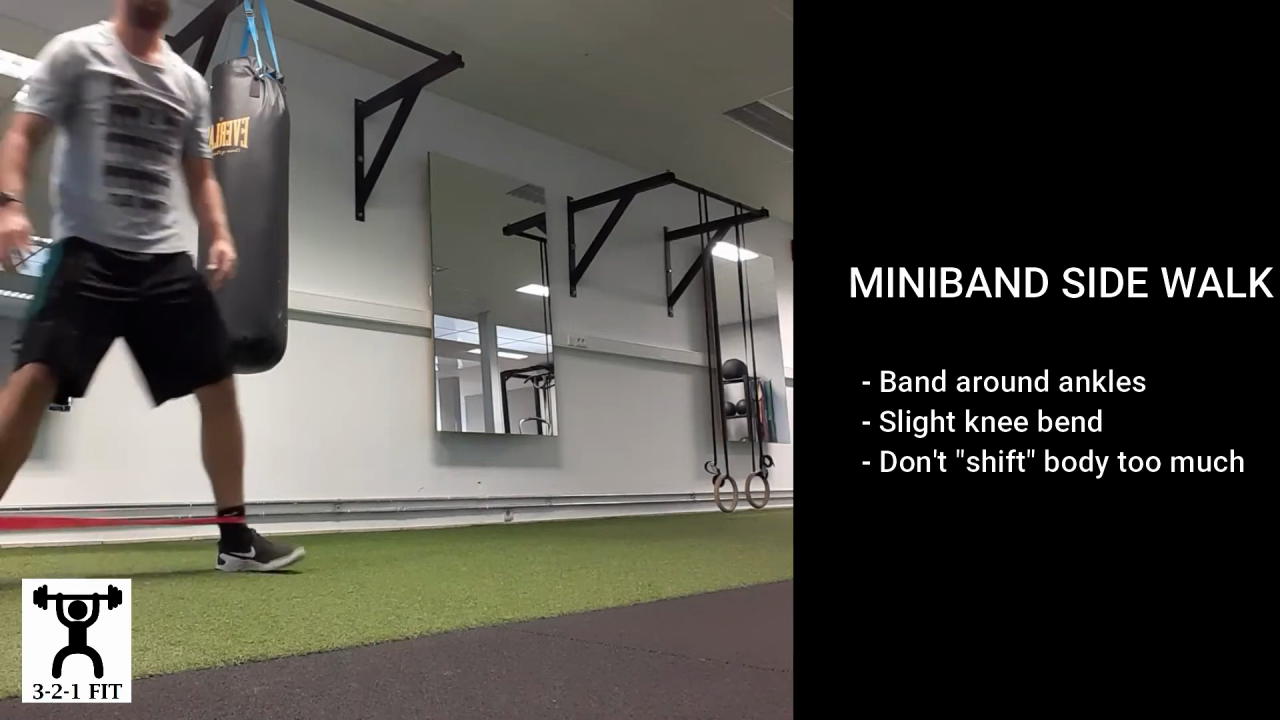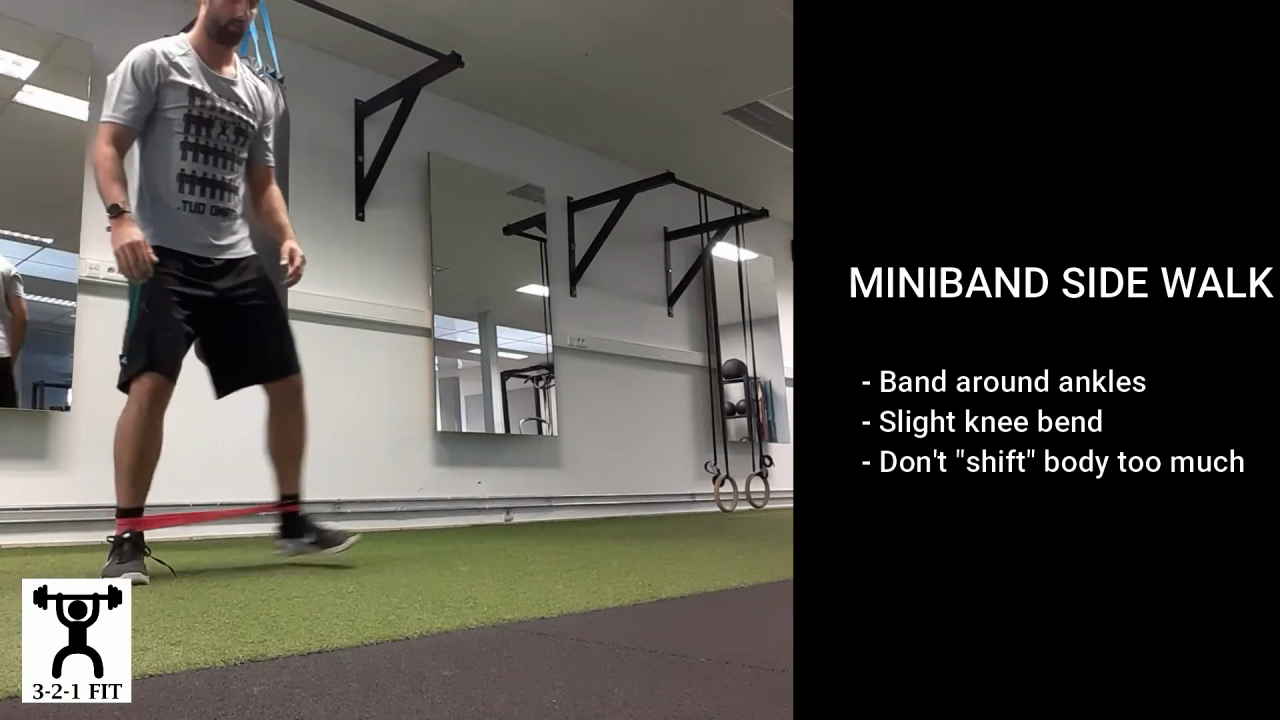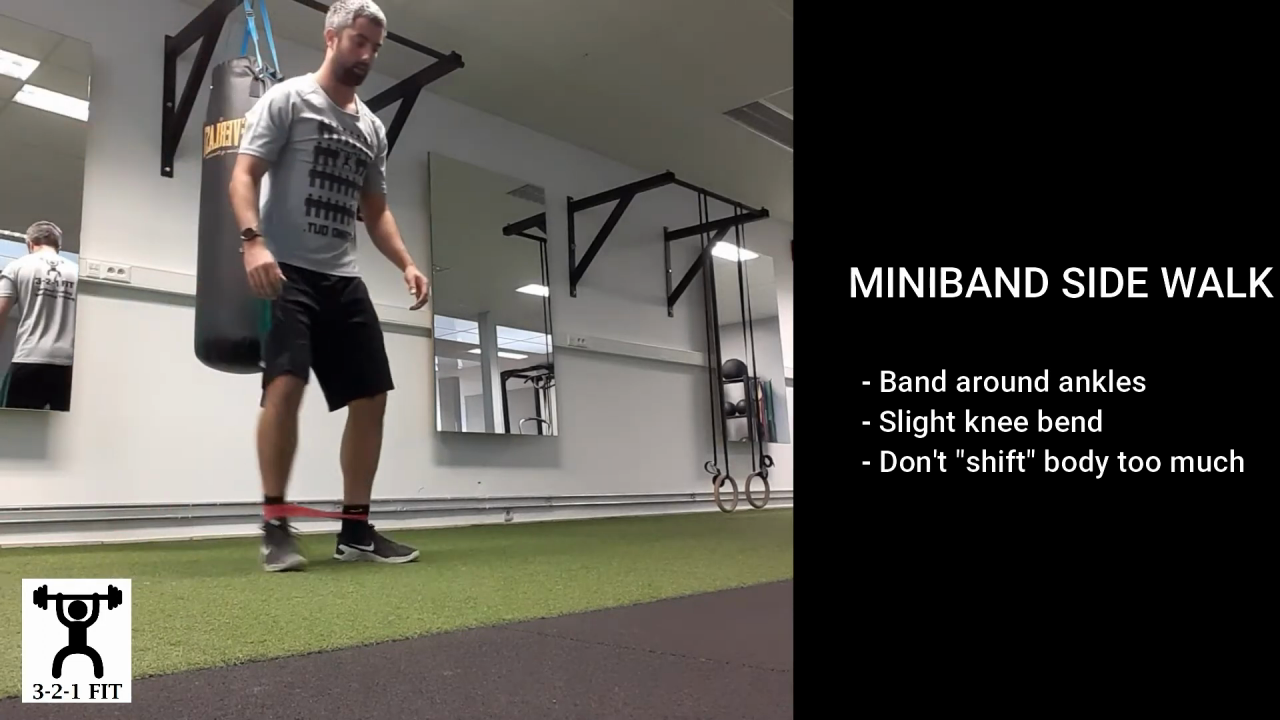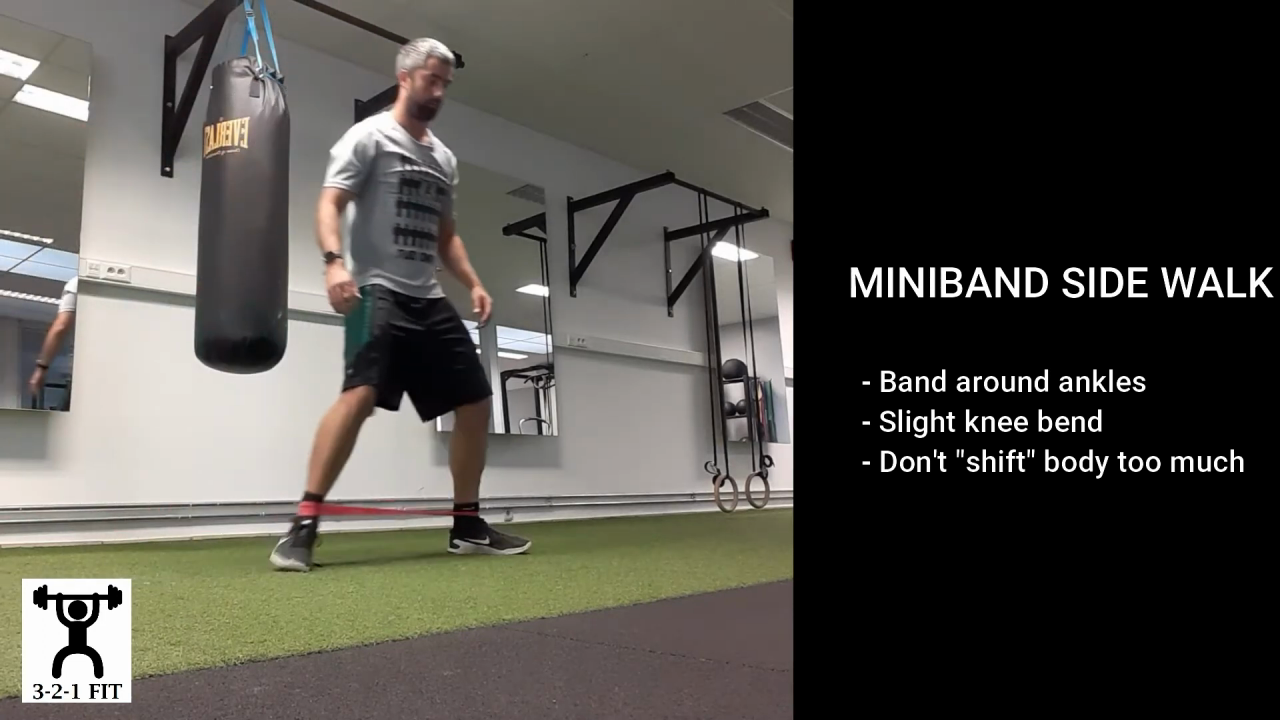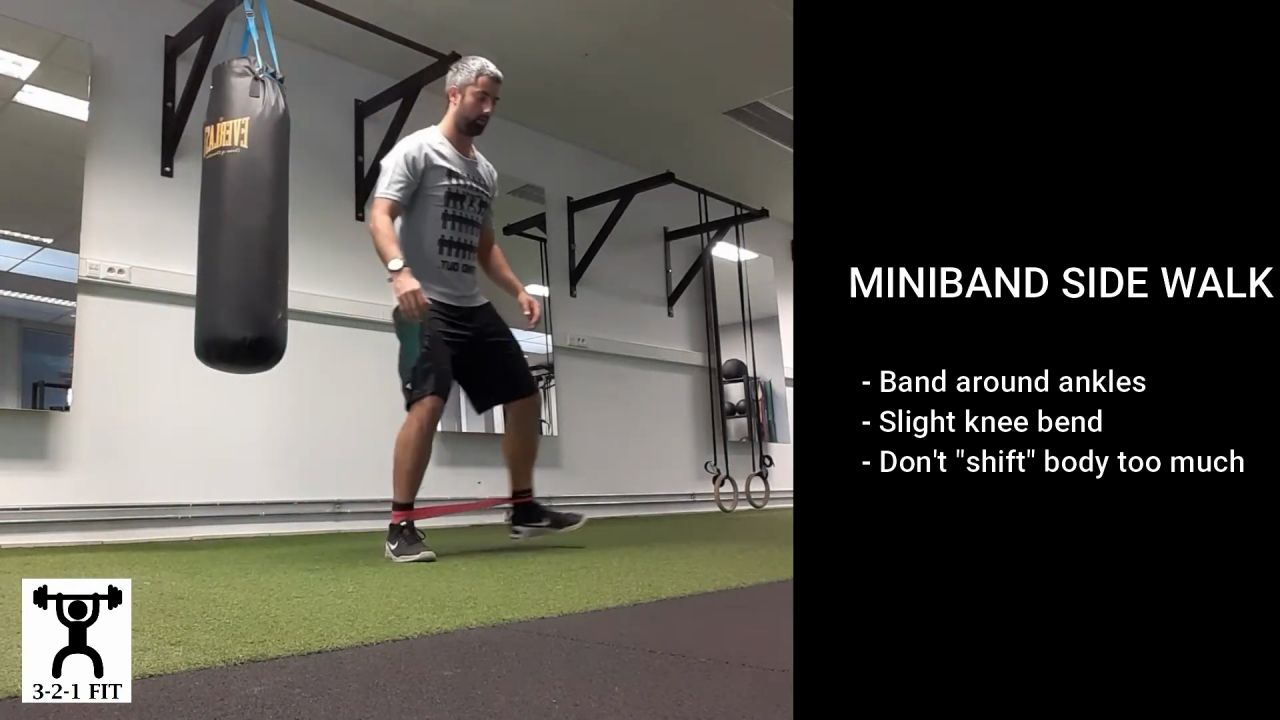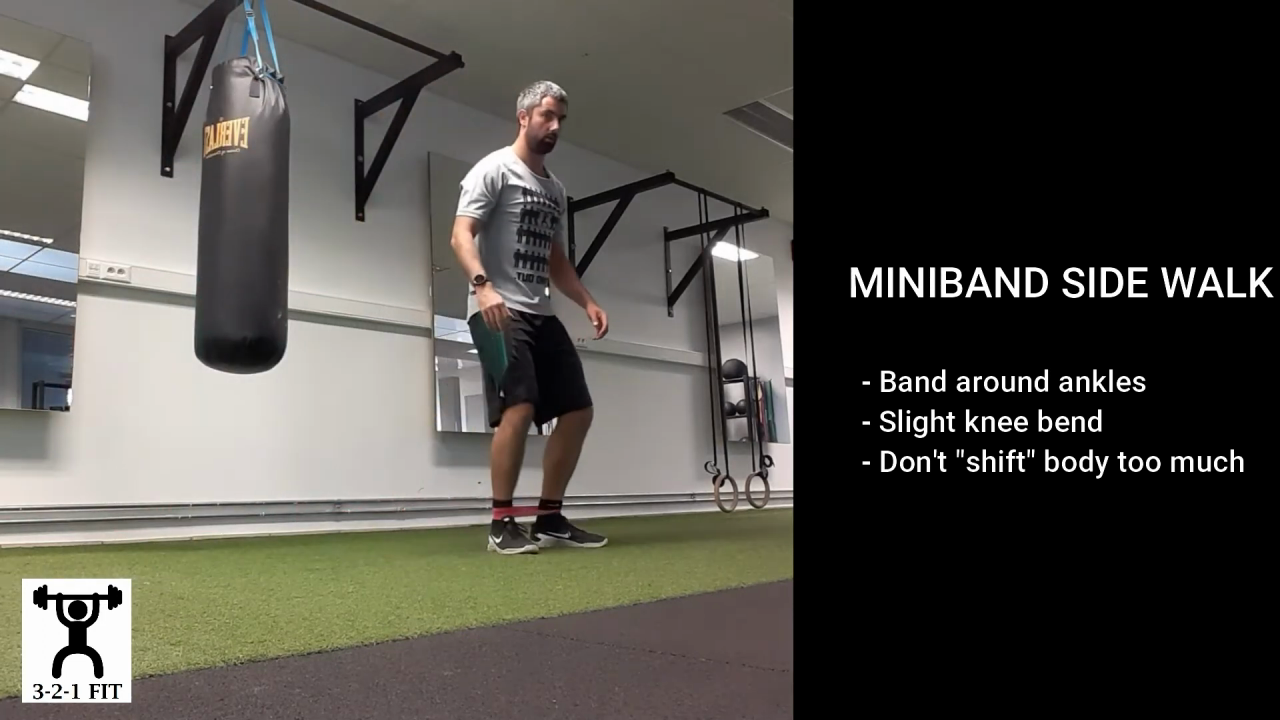
dt=0.7s
person 1, frame 1
left shoulder: (189, 82)
right shoulder: (78, 51)
left elbow: (200, 175)
left wrist: (220, 236)
left hip: (166, 259)
right hip: (91, 249)
left knee: (219, 389)
left ankle: (235, 536)
person 1, frame 2
left shoulder: (258, 94)
right shoulder: (154, 61)
right elbow: (108, 146)
left wrist: (286, 237)
right wrist: (122, 217)
left hip: (237, 260)
right hip: (169, 255)
left knee: (287, 380)
right knee: (151, 385)
left ankle: (294, 523)
right ankle: (127, 540)
person 1, frame 3
left shoulder: (371, 128)
right shoulder: (287, 99)
right elbow: (244, 175)
left wrist: (406, 264)
right wrist: (253, 240)
left hip: (344, 279)
right hip: (288, 271)
left knee: (371, 398)
right knee: (284, 384)
left ankle: (356, 528)
right ankle: (274, 524)
person 1, frame 4
left shoulder: (444, 158)
right shoulder: (370, 136)
right elbow: (330, 204)
left wrist: (473, 283)
right wrist: (336, 261)
left hip: (429, 299)
right hip: (378, 291)
left knee: (475, 403)
right knee: (361, 392)
left ankle: (467, 523)
right ankle: (304, 523)
person 1, frame 5
left shoulder: (485, 170)
right shoulder: (417, 149)
right elbow: (380, 216)
left wrist: (518, 290)
right wrist: (399, 271)
left hip: (473, 305)
right hip: (426, 305)
left knee: (524, 397)
right knee: (428, 403)
left ankle: (524, 509)
right ankle: (400, 527)
person 1, frame 6
left shoulder: (555, 187)
right shoulder: (494, 169)
right elbow: (461, 234)
left wrist: (587, 302)
right wrist: (482, 284)
left hip: (541, 314)
right hip: (499, 313)
left knee: (577, 411)
right knee: (520, 408)
left ankle: (549, 520)
right ankle: (502, 522)
